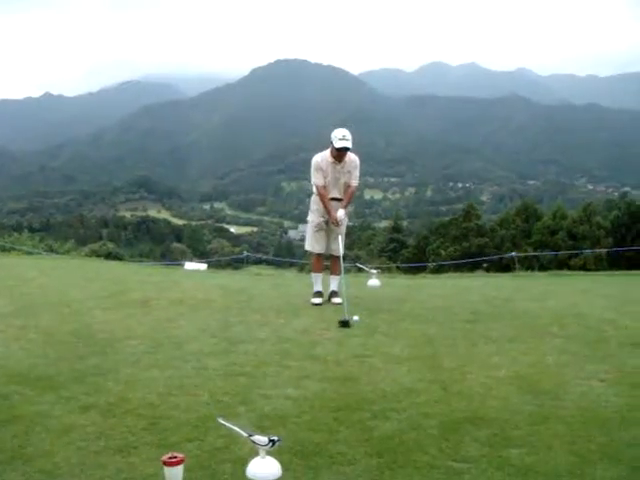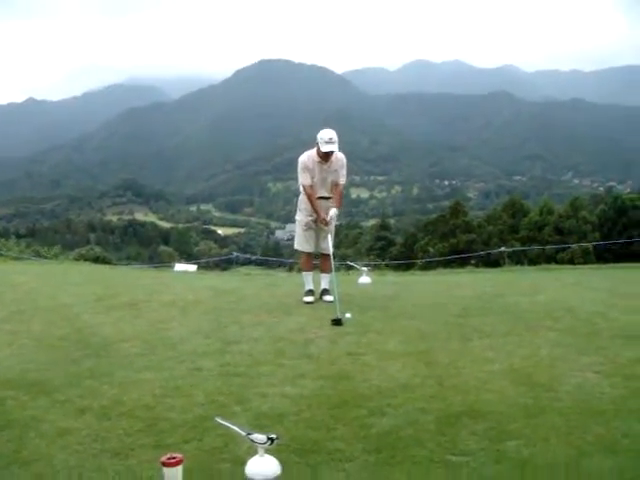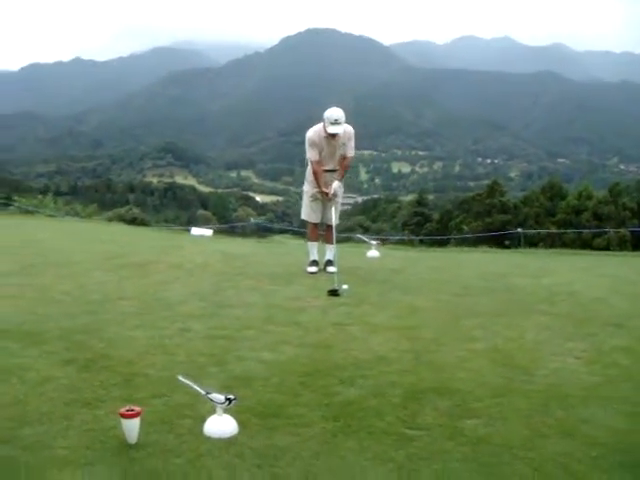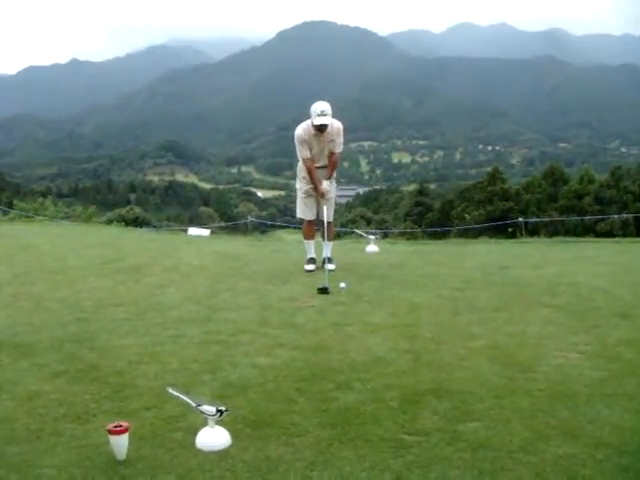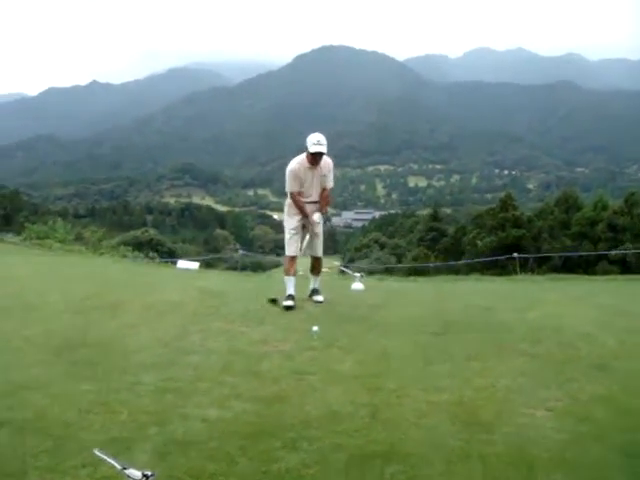
dt=1s
person 1, frame 1
left shoulder: (354, 161)
right shoulder: (318, 160)
left elbow: (352, 187)
right elbow: (320, 189)
left wrist: (342, 209)
right wrist: (330, 213)
left hip: (340, 207)
right hip: (320, 205)
left knee: (336, 252)
right knee: (317, 250)
left ankle: (334, 290)
right ankle: (317, 290)
person 1, frame 2
left shoulder: (340, 159)
right shoulder: (305, 159)
left elbow: (339, 186)
right elbow: (308, 189)
left wrist: (335, 209)
right wrist: (318, 213)
left hip: (329, 205)
right hip: (308, 204)
left knee: (326, 250)
right knee: (306, 249)
left ankle: (325, 288)
right ankle: (308, 288)
person 1, frame 3
left shoulder: (349, 131)
right shoulder: (312, 134)
left elbow: (347, 158)
right elbow: (315, 164)
left wrist: (337, 181)
right wrist: (321, 187)
left hip: (336, 177)
right hip: (315, 177)
left knee: (332, 222)
right knee: (312, 220)
left ankle: (329, 259)
right ankle: (313, 258)
person 1, frame 4
left shoulder: (337, 127)
right shoulder: (301, 132)
left elbow: (335, 155)
right elbow: (308, 162)
left wrist: (326, 181)
right wrist: (317, 186)
left hip: (328, 174)
right hip: (307, 175)
left knee: (328, 218)
right knee: (308, 218)
left ankle: (327, 255)
right ankle: (310, 256)
person 1, frame 5
left shoulder: (328, 163)
right shoulder: (294, 166)
left elbow: (326, 191)
right elbow: (295, 196)
left wrist: (319, 213)
right wrist: (308, 216)
left hip: (316, 210)
right hip: (296, 210)
left knee: (317, 254)
right knee: (291, 253)
left ankle: (314, 288)
right ankle: (290, 293)
